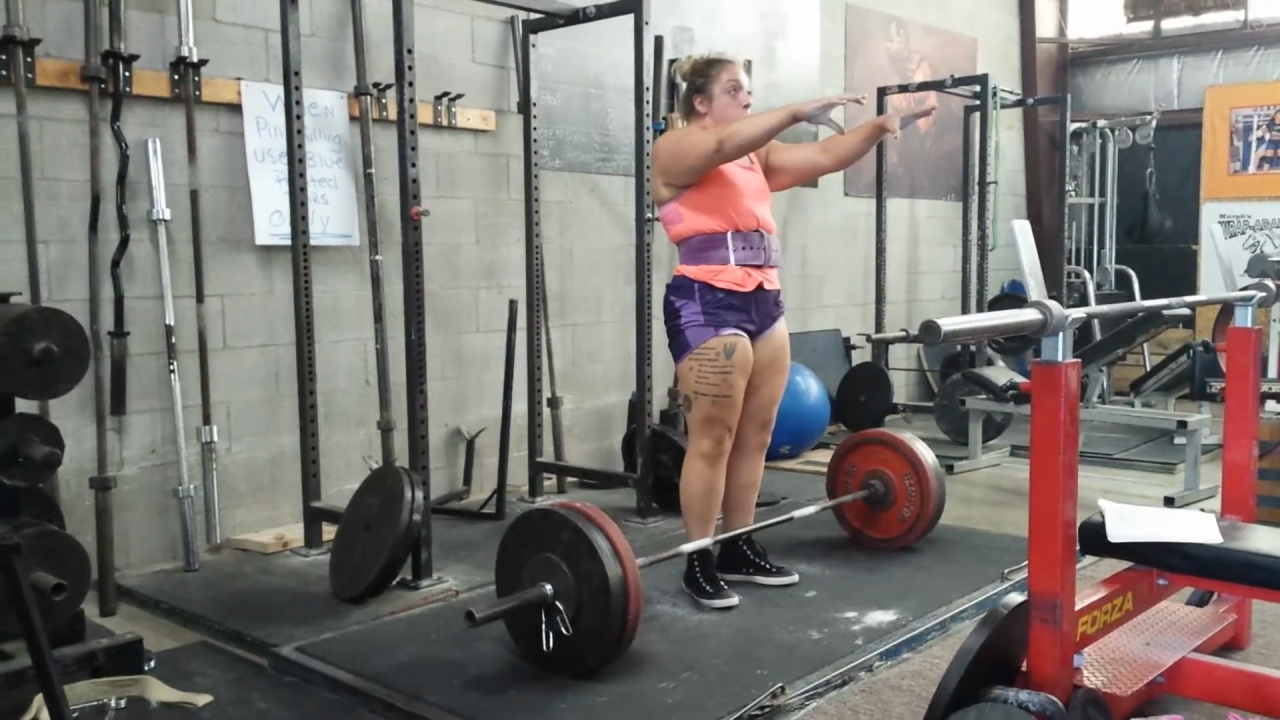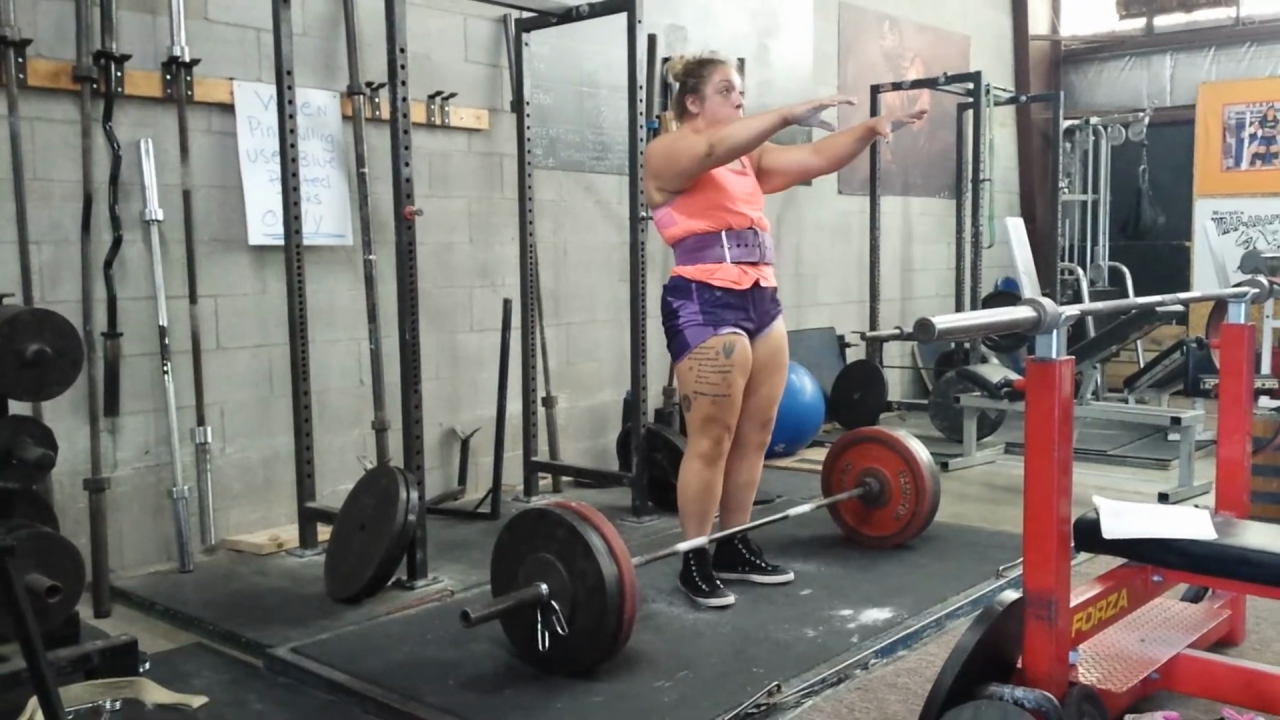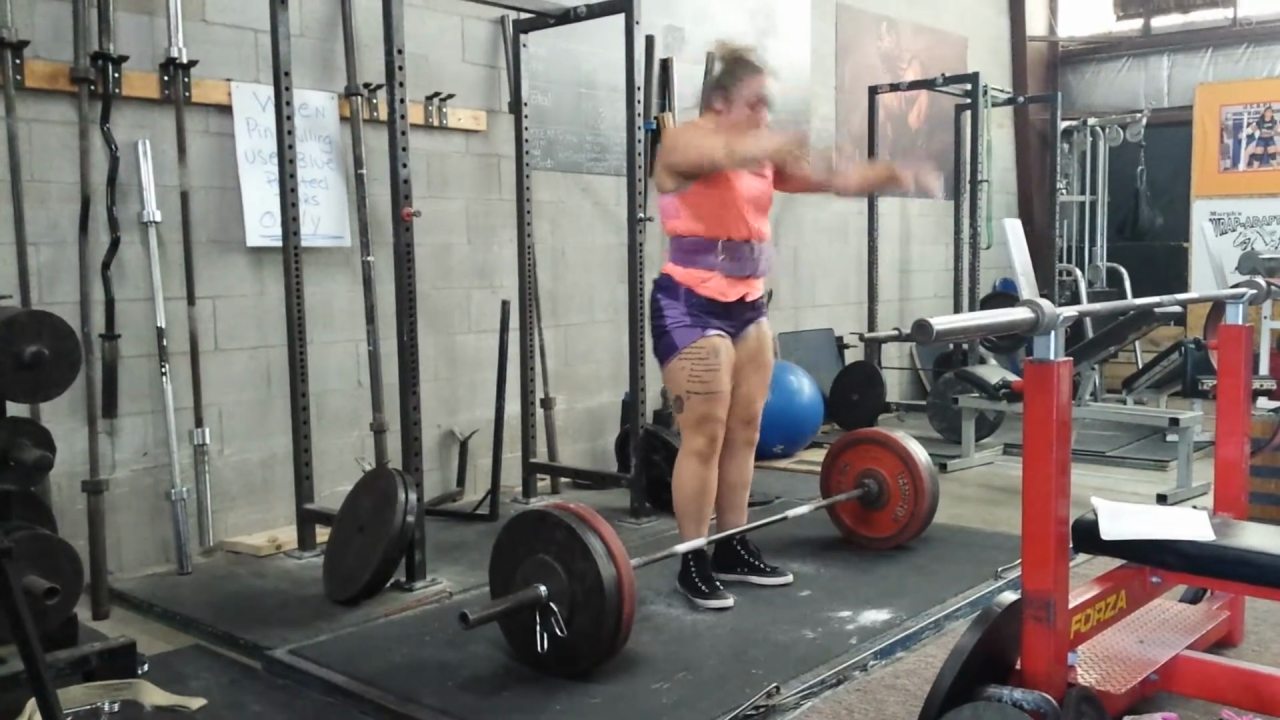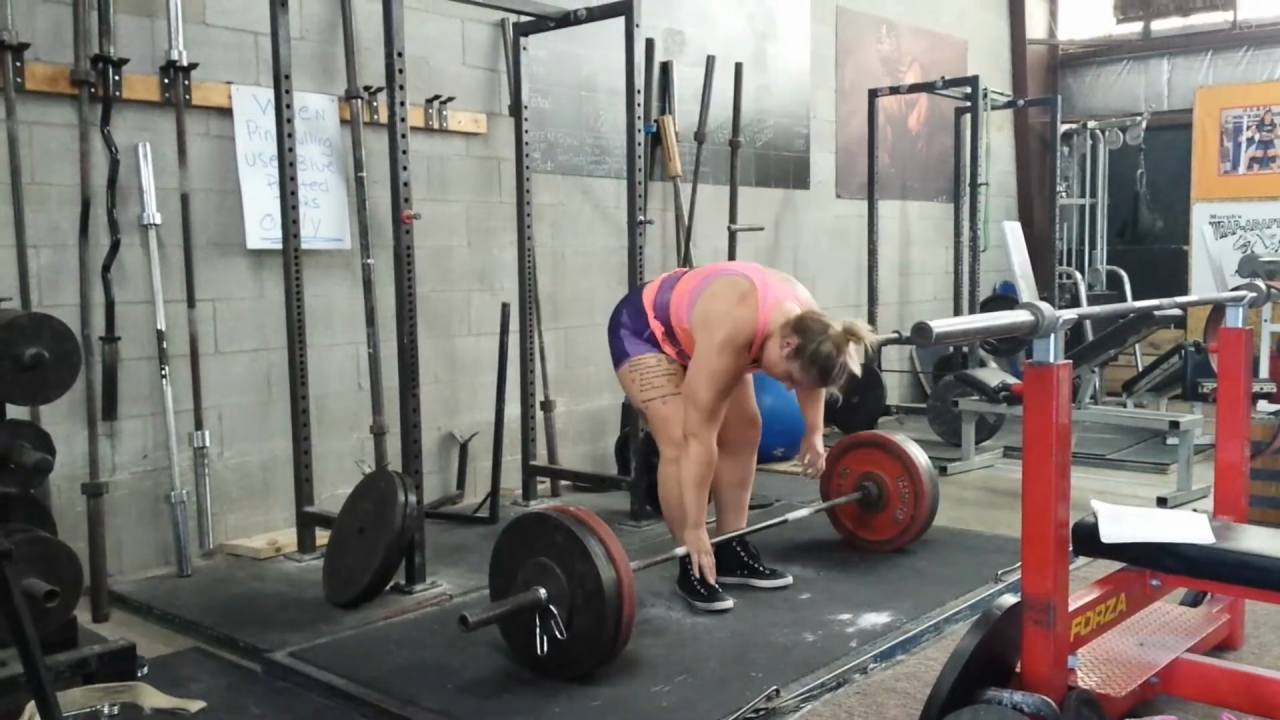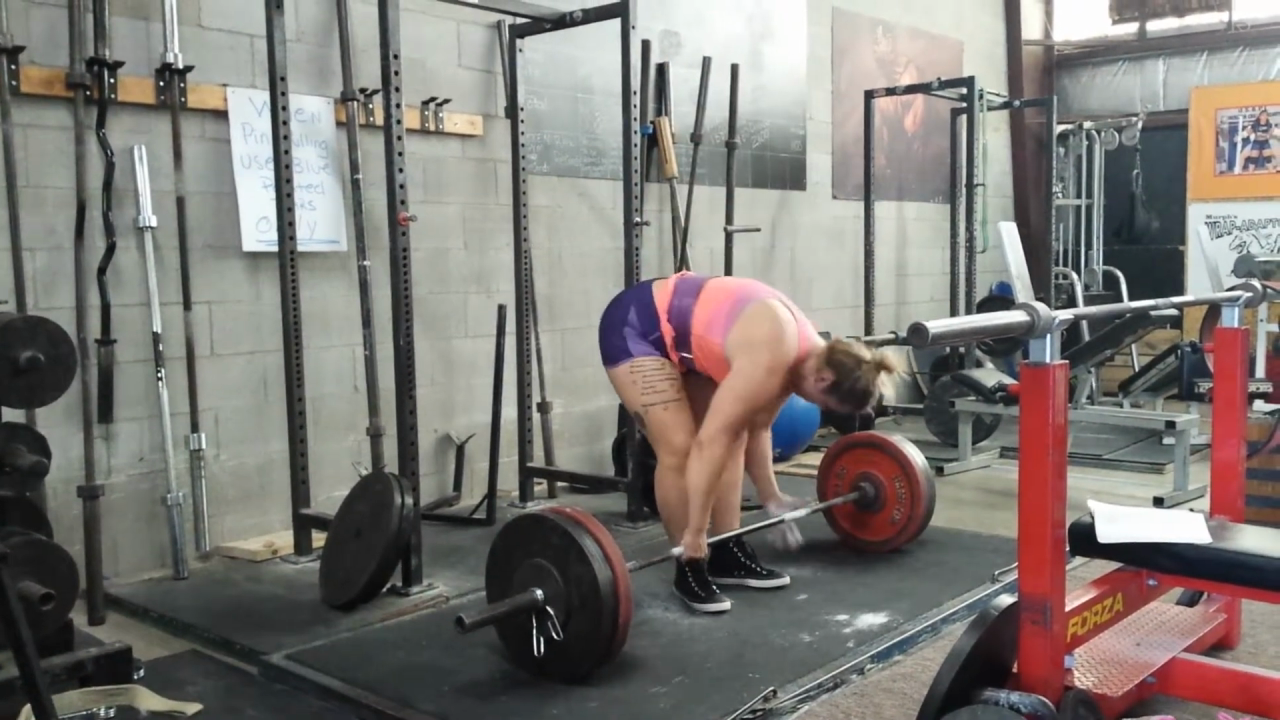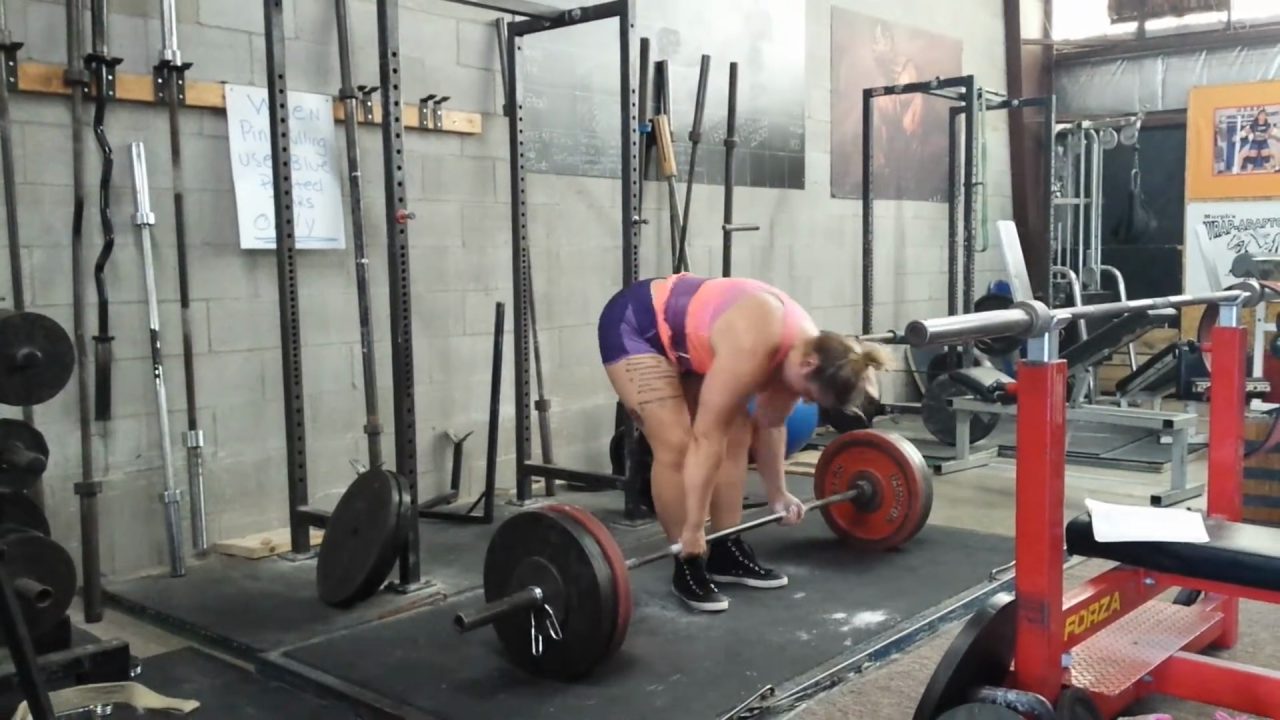
dt=0.5s
person 1, frame 1
left shoulder: (755, 157)
right shoulder: (674, 148)
left elbow: (823, 157)
right elbow: (724, 144)
left wrist: (877, 128)
right wrist: (797, 111)
left hip: (764, 301)
right hip: (707, 303)
left knee: (755, 435)
right knee: (712, 439)
left ankle: (739, 549)
right ankle: (698, 562)
person 1, frame 2
left shoulder: (747, 156)
right shoulder: (667, 153)
left elbow: (815, 159)
right elbow: (714, 149)
left wrist: (870, 129)
right wrist: (789, 115)
left hip: (762, 300)
right hip: (704, 304)
left knee: (754, 435)
right knee: (711, 439)
left ankle: (735, 547)
right ankle: (694, 561)
person 1, frame 3
left shoulder: (767, 158)
right shoulder: (686, 142)
left elbow: (835, 179)
right elbow: (730, 152)
left wrist: (894, 174)
right wrist: (793, 141)
left hip: (746, 306)
right hip: (690, 306)
left knee: (745, 431)
right knee: (703, 436)
left ankle: (733, 545)
right ankle: (695, 561)
person 1, frame 4
left shoulder: (806, 321)
right shoulder: (730, 331)
left elbow: (811, 378)
right elbow: (698, 436)
left wrist: (814, 433)
right wrist: (695, 530)
left hip: (690, 331)
right hip: (643, 331)
left knee: (744, 432)
right knee: (678, 443)
left ankle: (732, 552)
right ankle: (691, 567)
person 1, frame 5
left shoulder: (807, 349)
right shoulder: (772, 357)
left elbow: (757, 429)
right elbow: (711, 442)
left wrist: (770, 497)
right wrist: (695, 533)
left hip: (685, 336)
right hip: (637, 327)
left knee: (735, 437)
right knee: (679, 449)
left ankle: (728, 553)
right ankle: (690, 566)
person 1, frame 6
left shoulder: (805, 345)
right shoulder: (753, 346)
left elbow: (770, 425)
right elbow: (707, 437)
left wrist: (778, 494)
right wrist: (694, 528)
left hip: (687, 337)
right hip: (638, 327)
left knee: (737, 435)
right knee: (675, 446)
left ankle: (726, 552)
right ankle: (688, 564)
